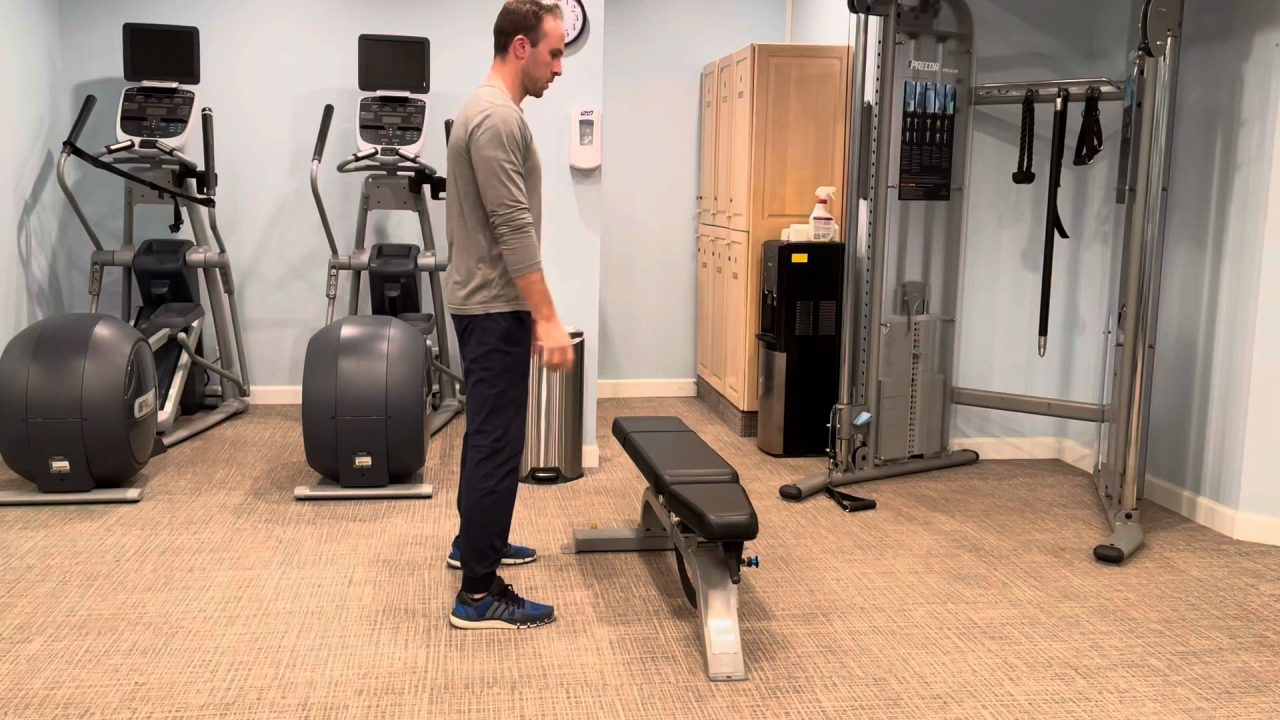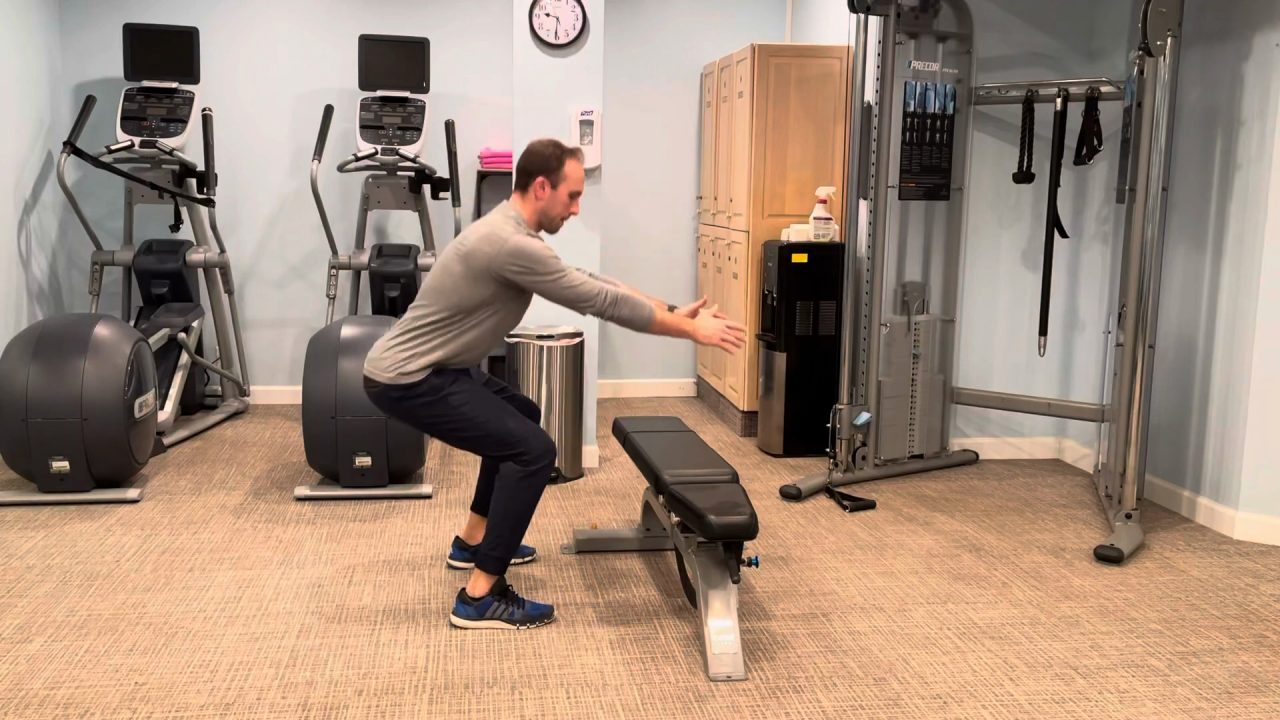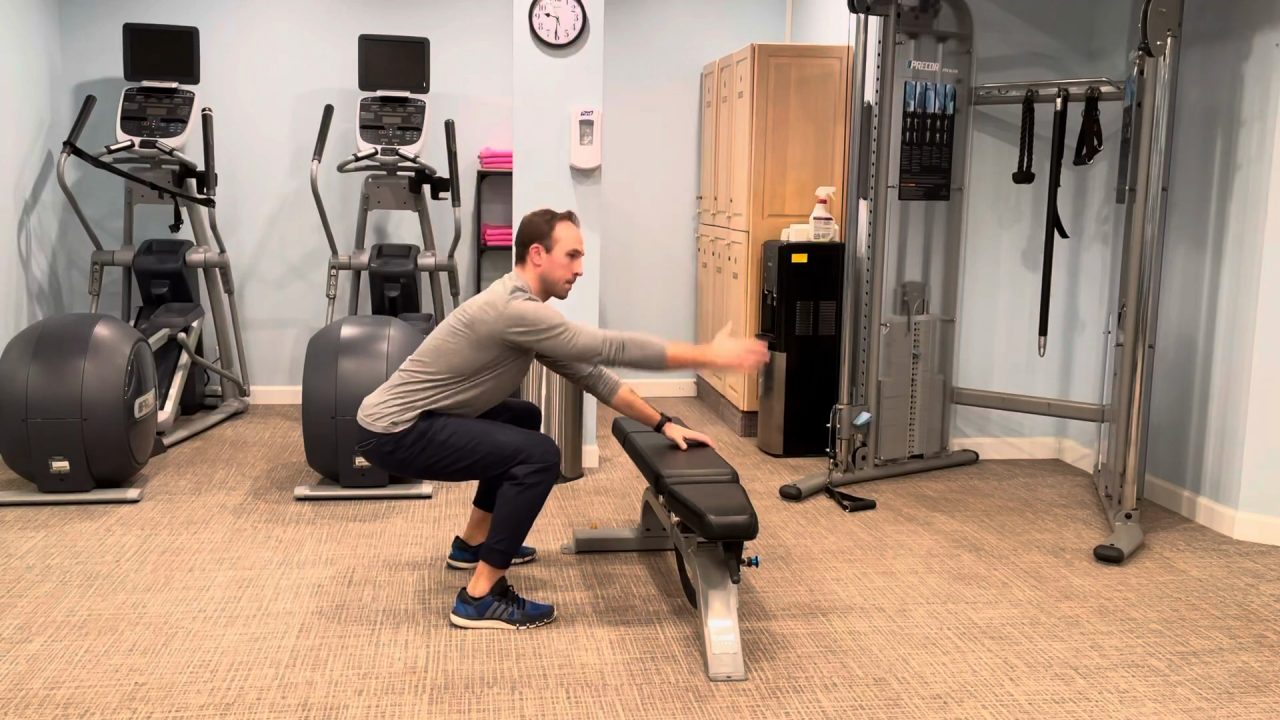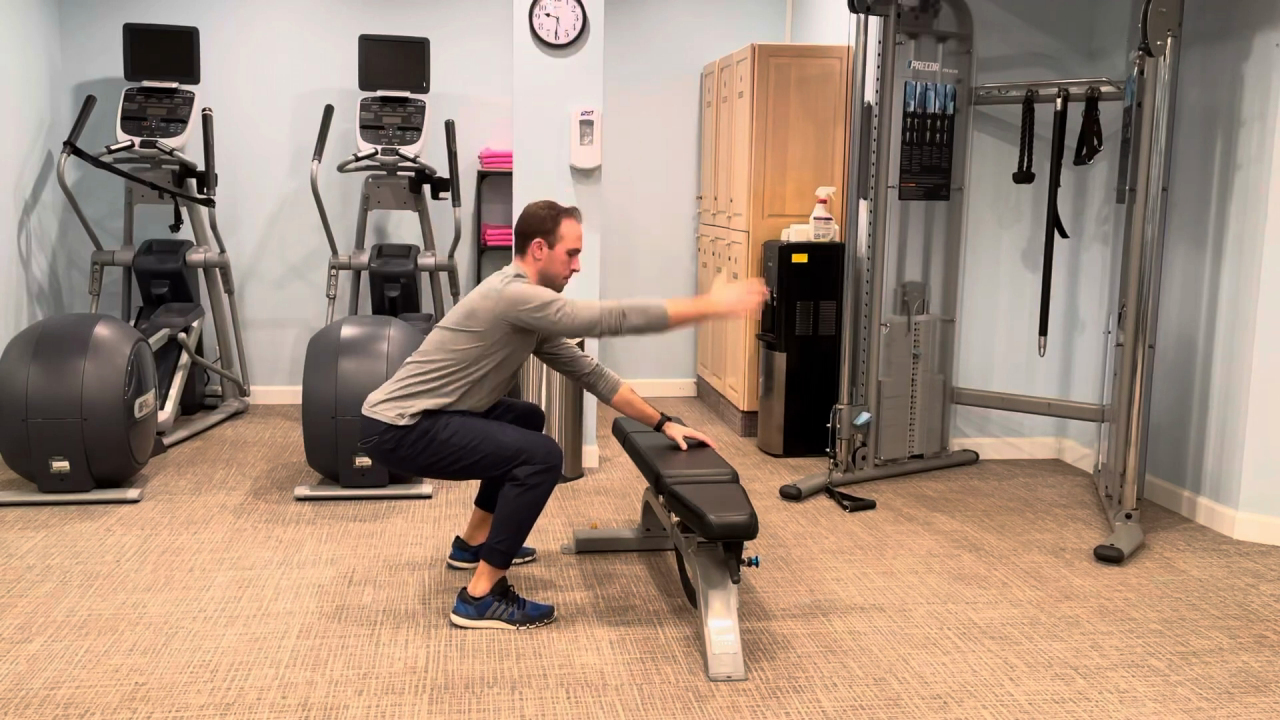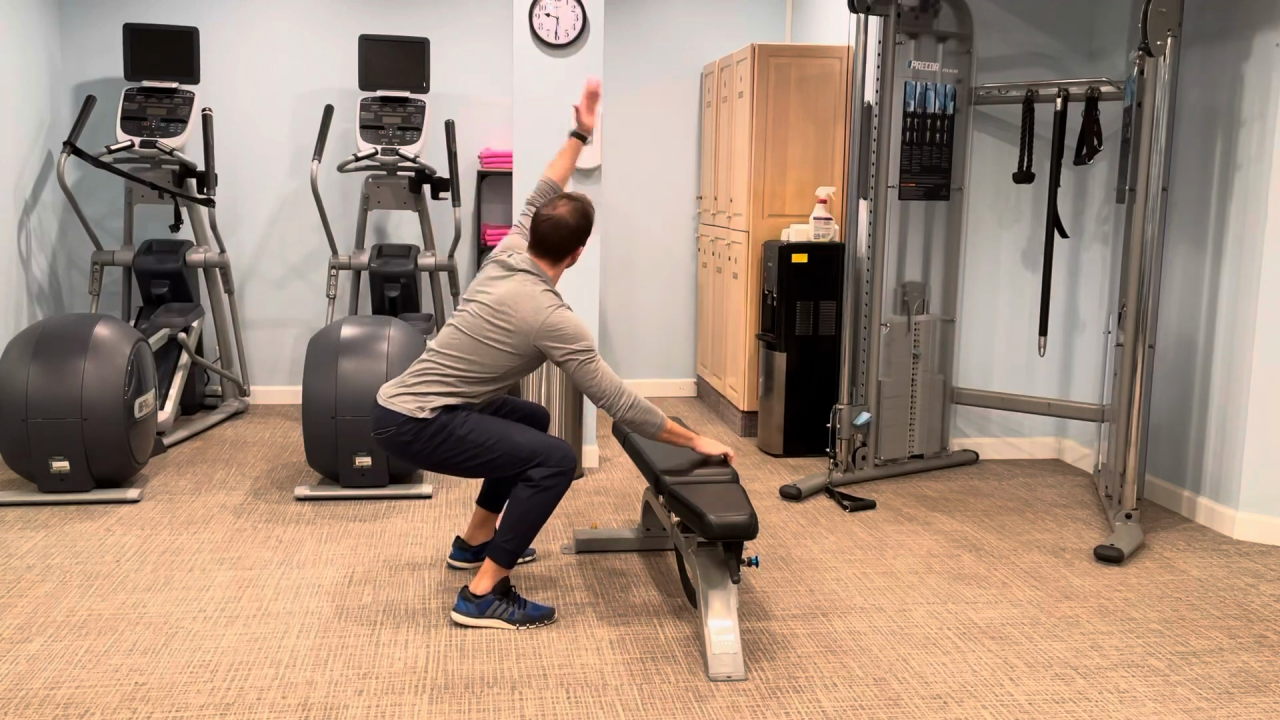
dt=1s
person 1, frame 1
left shoulder: (487, 109)
right shoulder: (498, 117)
right elbow: (513, 229)
left wrist: (534, 306)
right wrist: (545, 321)
left hip: (484, 301)
right hip: (494, 309)
left knee: (487, 429)
right knee: (498, 439)
left ankle: (477, 540)
right ankle: (478, 593)
person 1, frame 2
left shoulder: (511, 233)
right shoulder: (512, 245)
left elbow: (589, 284)
right elbow: (601, 302)
left wrist: (672, 311)
right wrist: (692, 331)
left hip: (419, 367)
right hip: (403, 379)
left knee: (518, 417)
right knee: (532, 450)
left ankle: (473, 539)
right ankle: (480, 596)
person 1, frame 3
left shoulder: (525, 310)
right shoulder: (515, 311)
left elbow: (590, 371)
right elbow: (613, 348)
left wrist: (662, 423)
right wrist: (709, 355)
left hip: (410, 418)
right hip: (392, 433)
left knee: (523, 420)
right knee: (538, 456)
left ankle: (473, 542)
right ankle: (481, 597)
person 1, frame 4
left shoulder: (525, 302)
right shoulder: (515, 295)
left elbow: (589, 371)
right elbow: (616, 319)
left wrist: (662, 423)
right wrist: (711, 306)
left hip: (412, 417)
right hip: (397, 430)
left knee: (526, 421)
right knee: (540, 457)
left ankle: (474, 543)
right ankle: (481, 597)
person 1, frame 5
left shoulder: (504, 259)
right shoulder: (549, 318)
left elbow: (542, 198)
right elbow: (618, 401)
left wrist: (580, 137)
right wrist: (695, 440)
left hip: (407, 405)
right hip: (413, 425)
left knee: (531, 422)
right knee: (555, 461)
left ankle: (475, 542)
right ankle: (482, 595)
